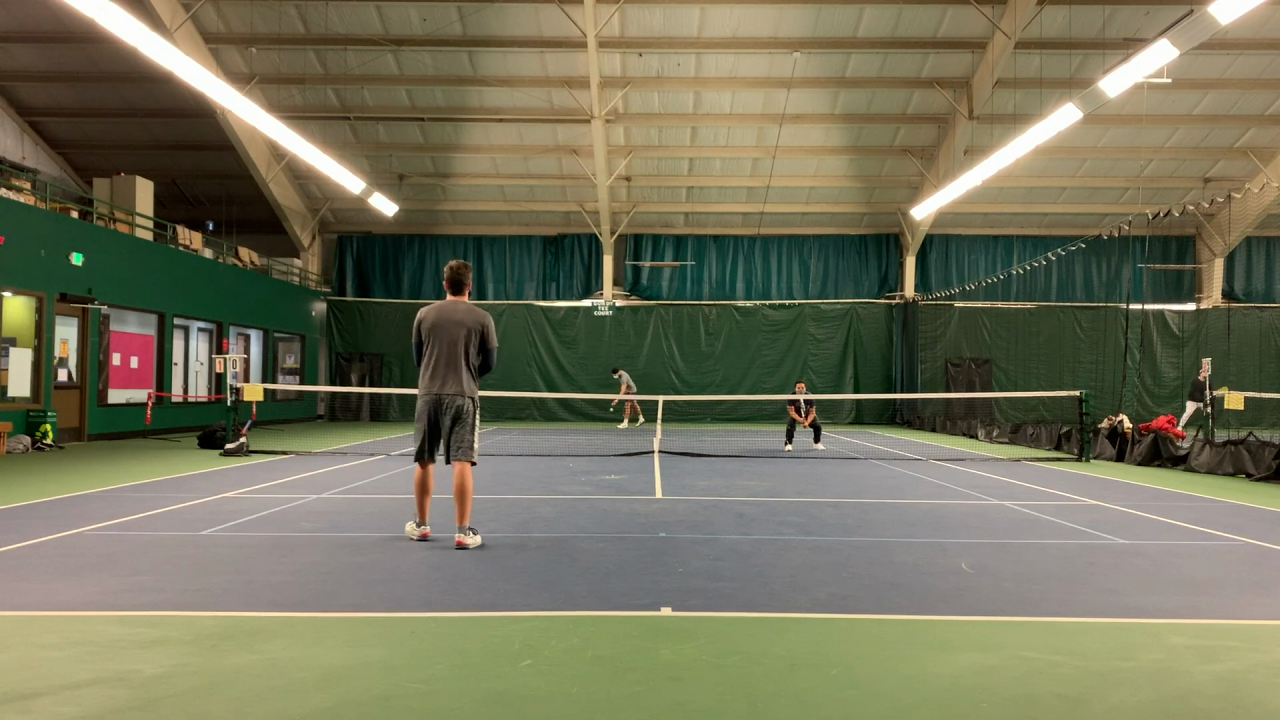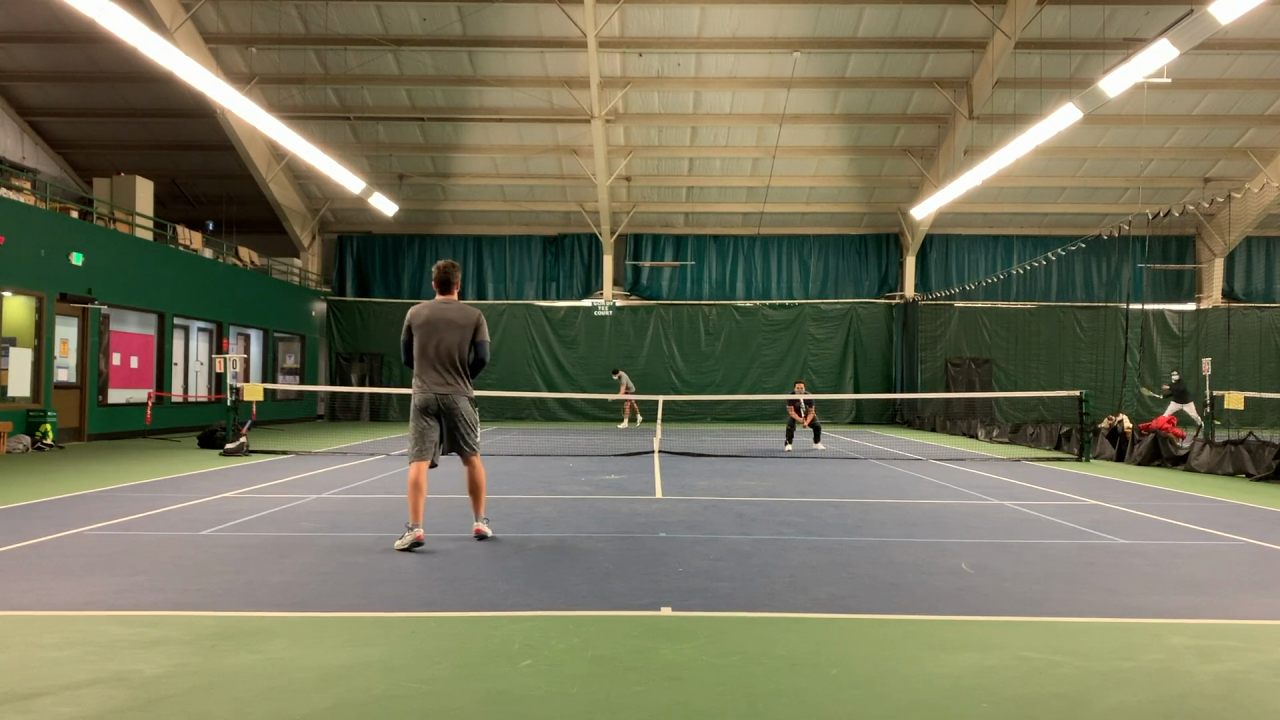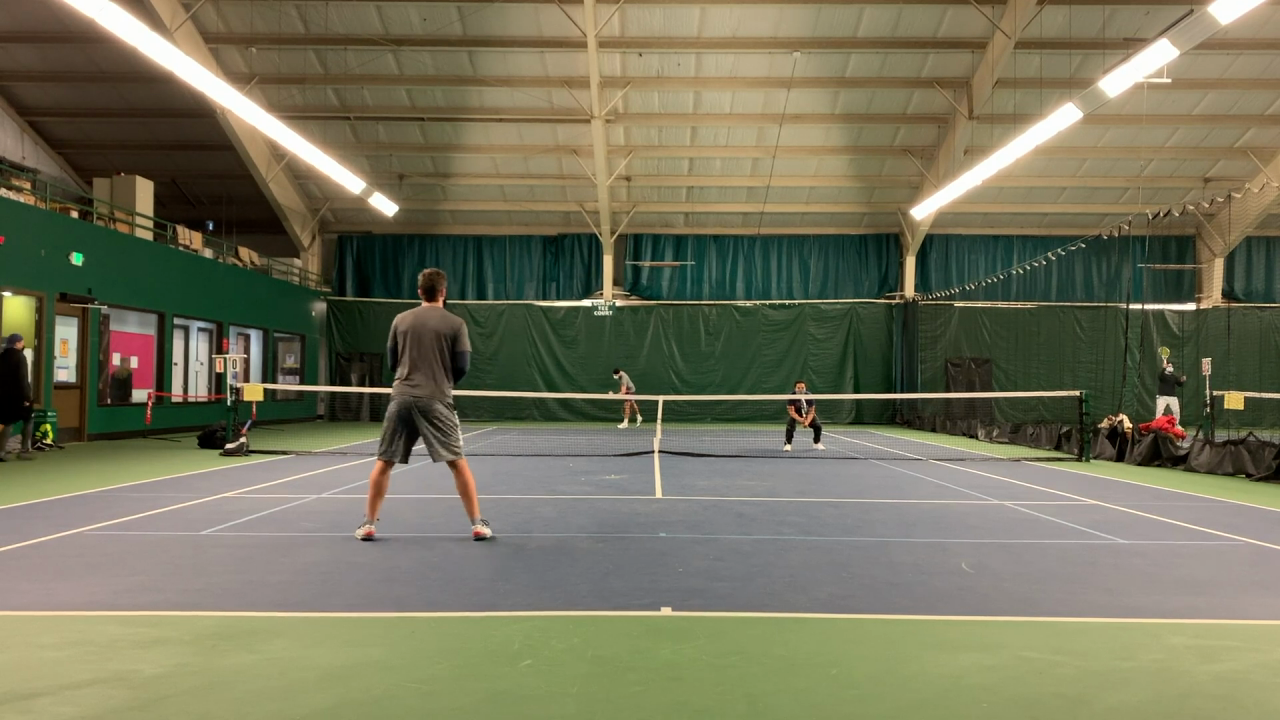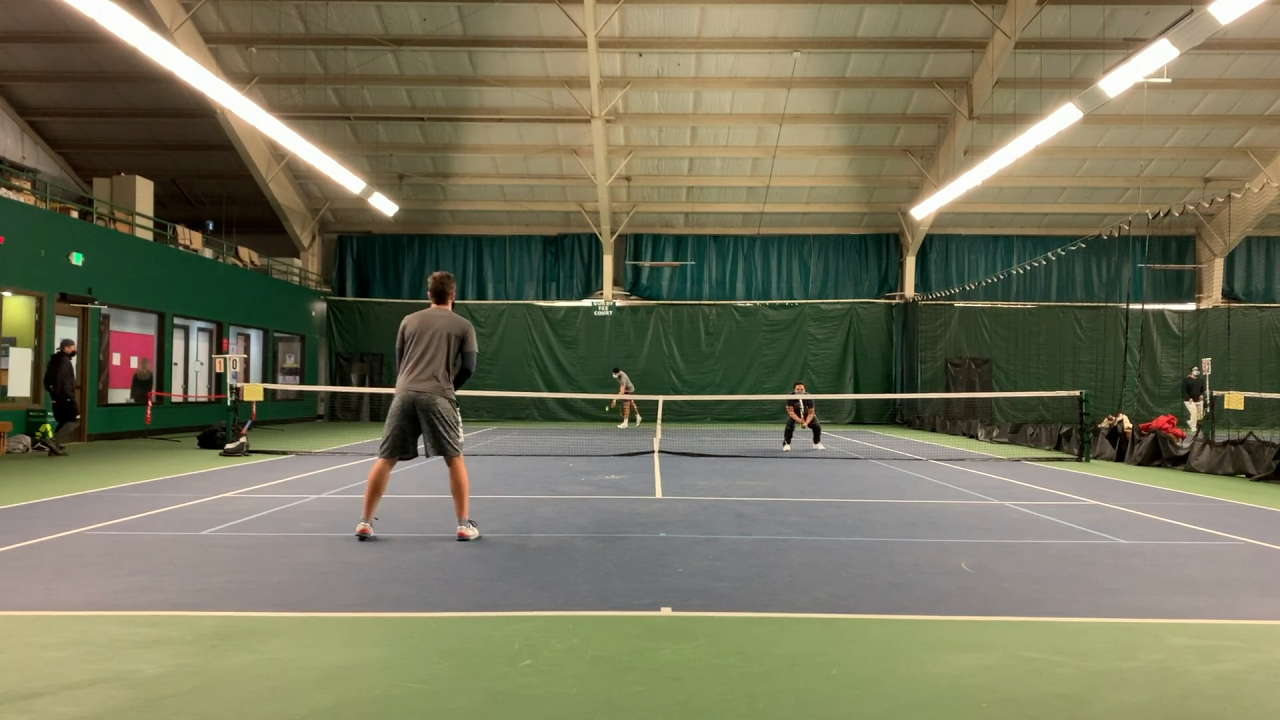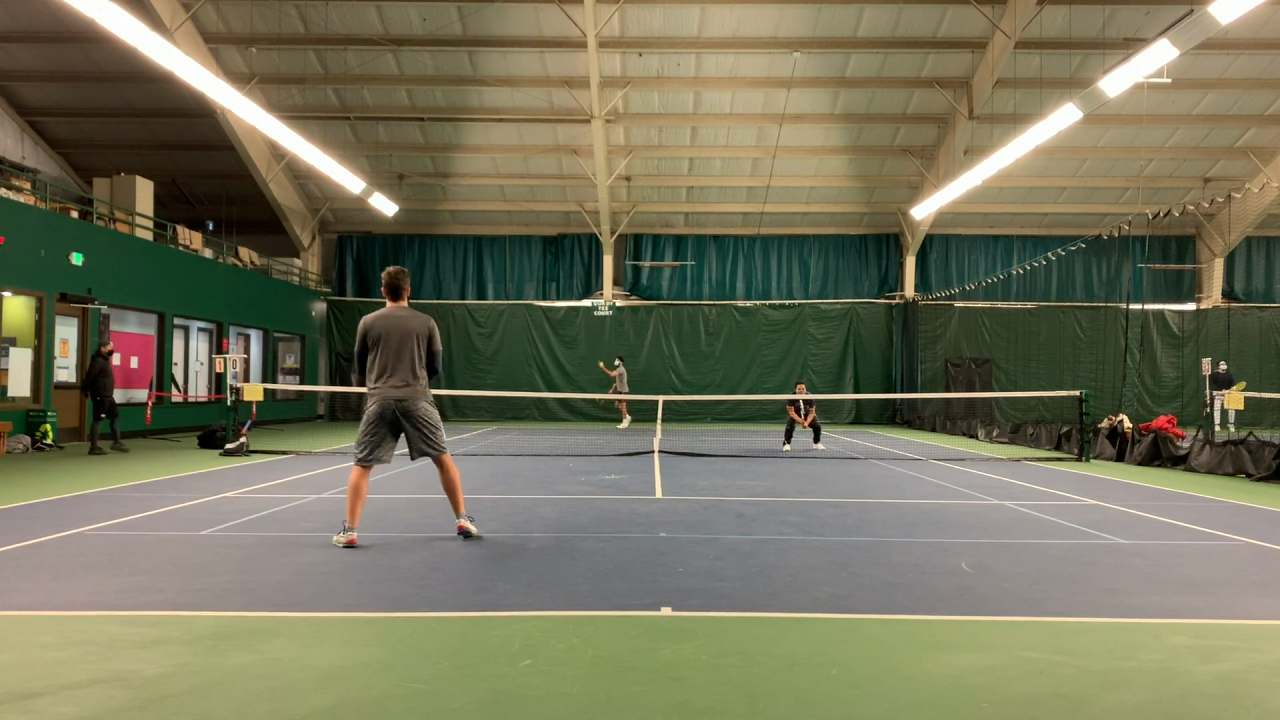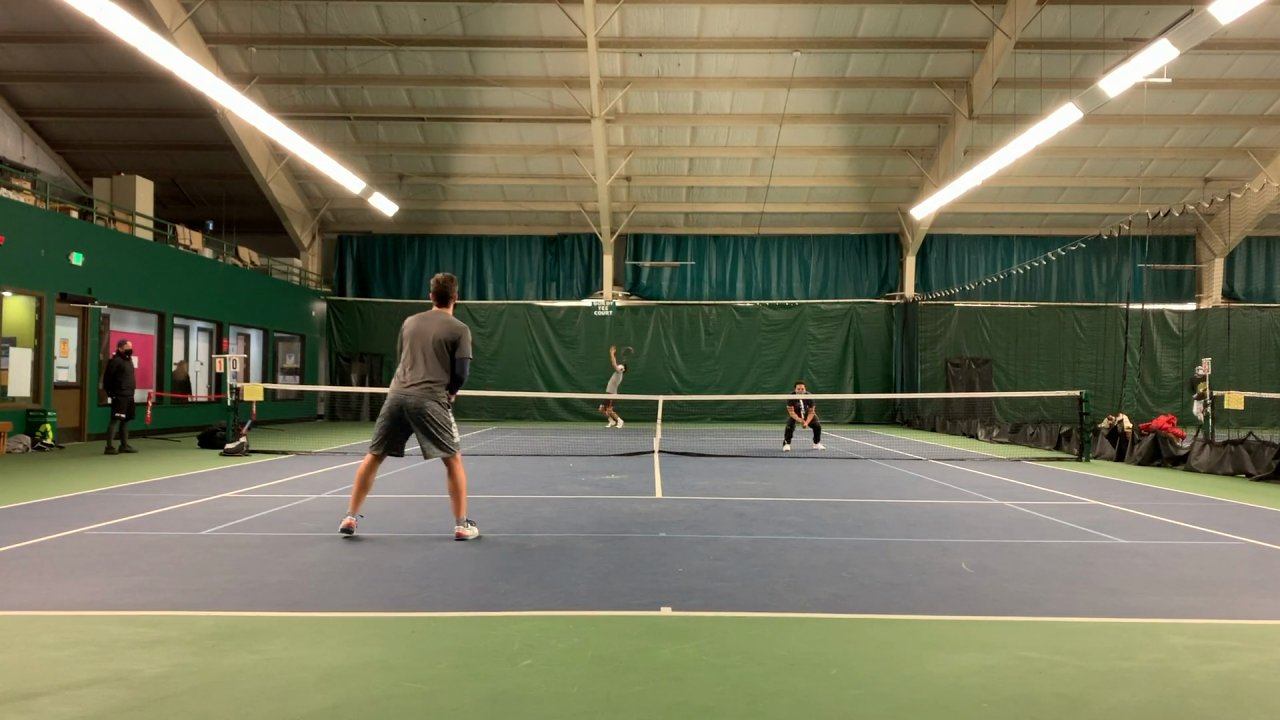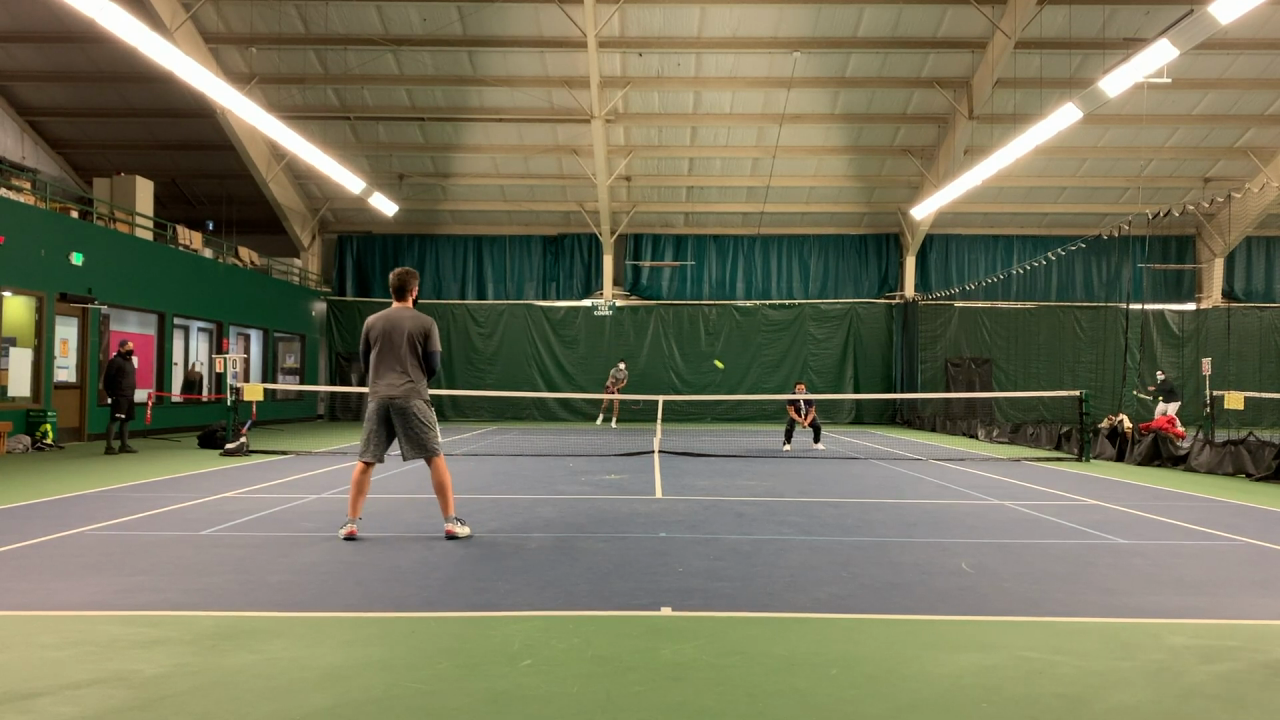
dt=0.7s
person 1, frame 1
left shoulder: (424, 314)
right shoulder: (482, 318)
left elbow: (418, 356)
right elbow: (489, 363)
left hip: (428, 395)
right hip: (462, 397)
left knee: (424, 463)
right knee: (462, 463)
left ankle: (421, 524)
right ankle: (463, 531)
person 1, frame 2
left shoulder: (415, 314)
right shoulder: (474, 316)
left elbow: (406, 357)
right elbow: (481, 358)
left hip: (424, 396)
right hip: (458, 396)
left knee: (419, 462)
right knee: (472, 458)
left ankle: (415, 527)
right ankle: (480, 521)
person 1, frame 3
left shoulder: (400, 320)
right shoulder: (456, 324)
left elbow: (392, 362)
right elbow: (462, 366)
left hip: (402, 398)
right hip: (436, 400)
left knee: (384, 462)
right knee: (457, 462)
left ankle: (368, 524)
right ankle: (478, 523)
person 1, frame 4
left shoulder: (409, 321)
right shoulder: (464, 326)
right elbow: (468, 368)
left hip: (404, 394)
right hip: (437, 397)
left knee: (385, 459)
right knee: (455, 460)
left ankle: (365, 522)
right ankle: (464, 525)
person 1, frame 5
left shoulder: (368, 322)
right shoulder: (426, 322)
left elbow: (360, 370)
right elbow: (435, 367)
left hip: (380, 401)
right hip: (417, 401)
left knee: (362, 466)
right knee: (443, 459)
left ankle: (350, 531)
right ankle: (462, 519)
person 1, frame 6
left shoulder: (410, 322)
right shoulder: (460, 330)
right elbow: (460, 374)
right wrist: (450, 392)
left hip: (397, 396)
right hip: (429, 401)
left knee: (374, 456)
right knee: (453, 460)
left ankle: (351, 517)
right ankle: (462, 524)
person 1, frame 7
left shoulder: (372, 322)
right shoulder: (426, 323)
left elbow: (365, 362)
right elbow: (433, 367)
left hip: (379, 399)
right hip: (413, 400)
left knee: (365, 461)
right knee: (435, 459)
left ankle: (351, 523)
right ankle: (451, 523)
